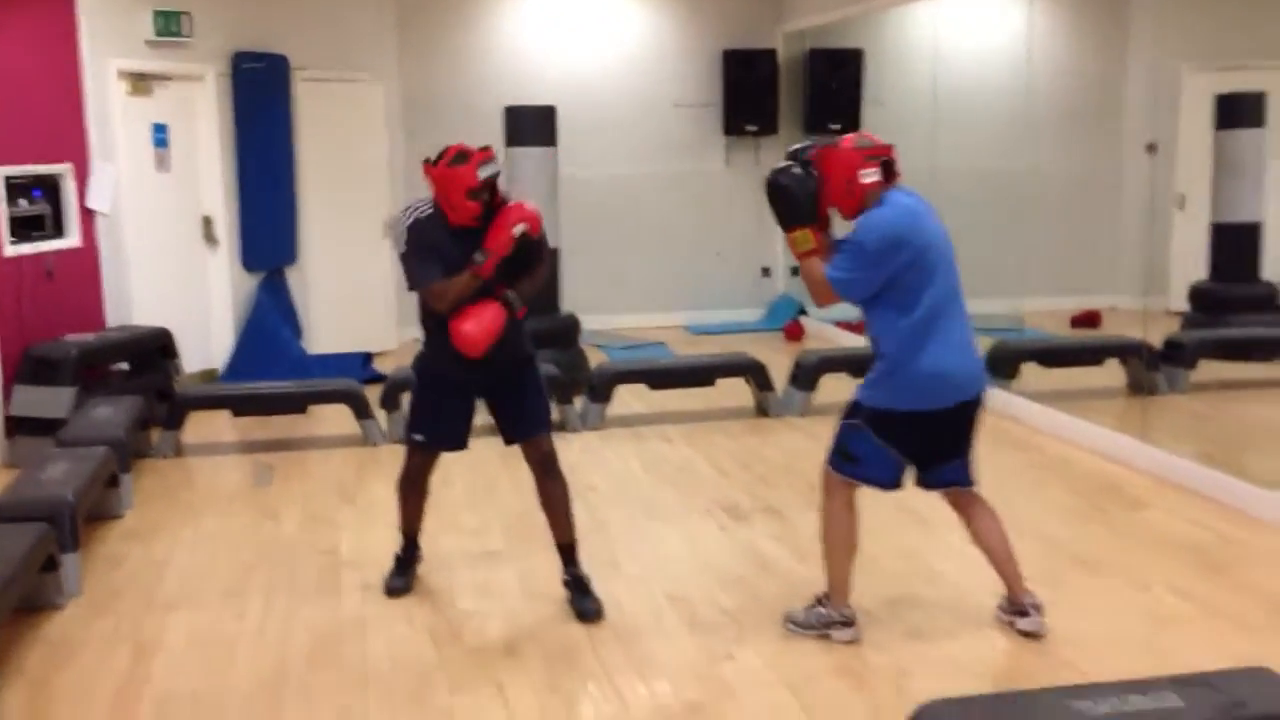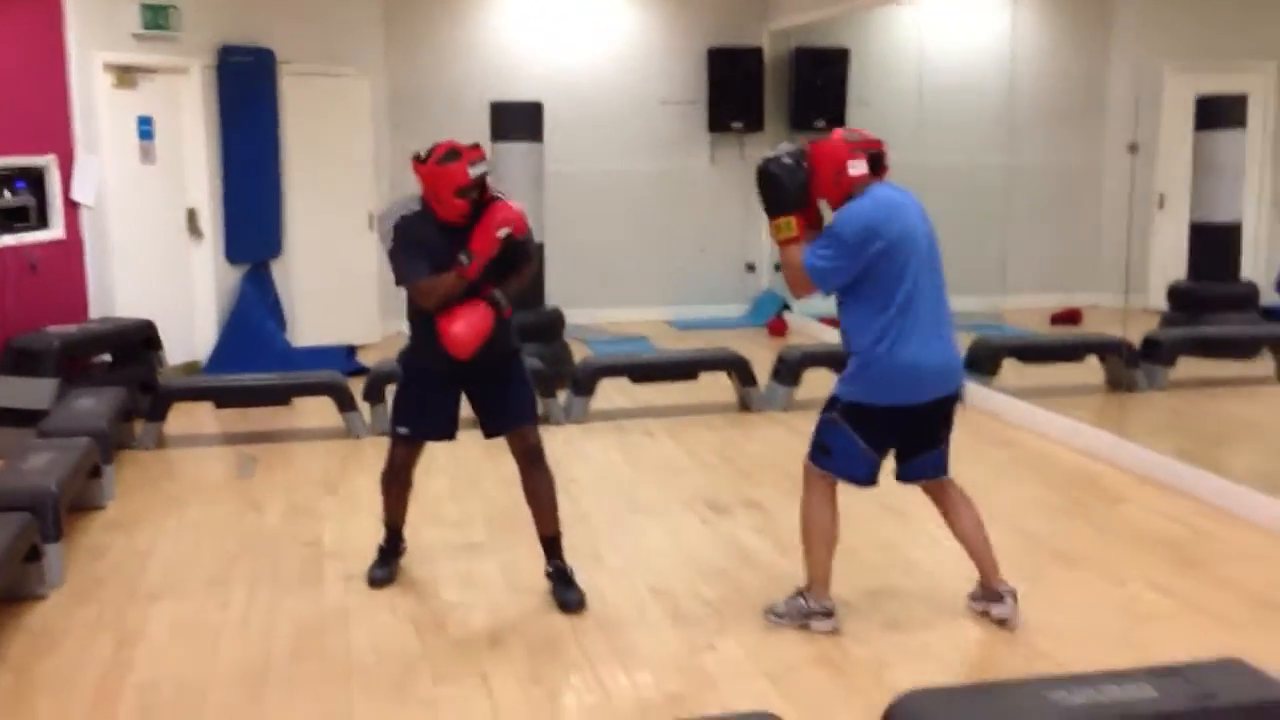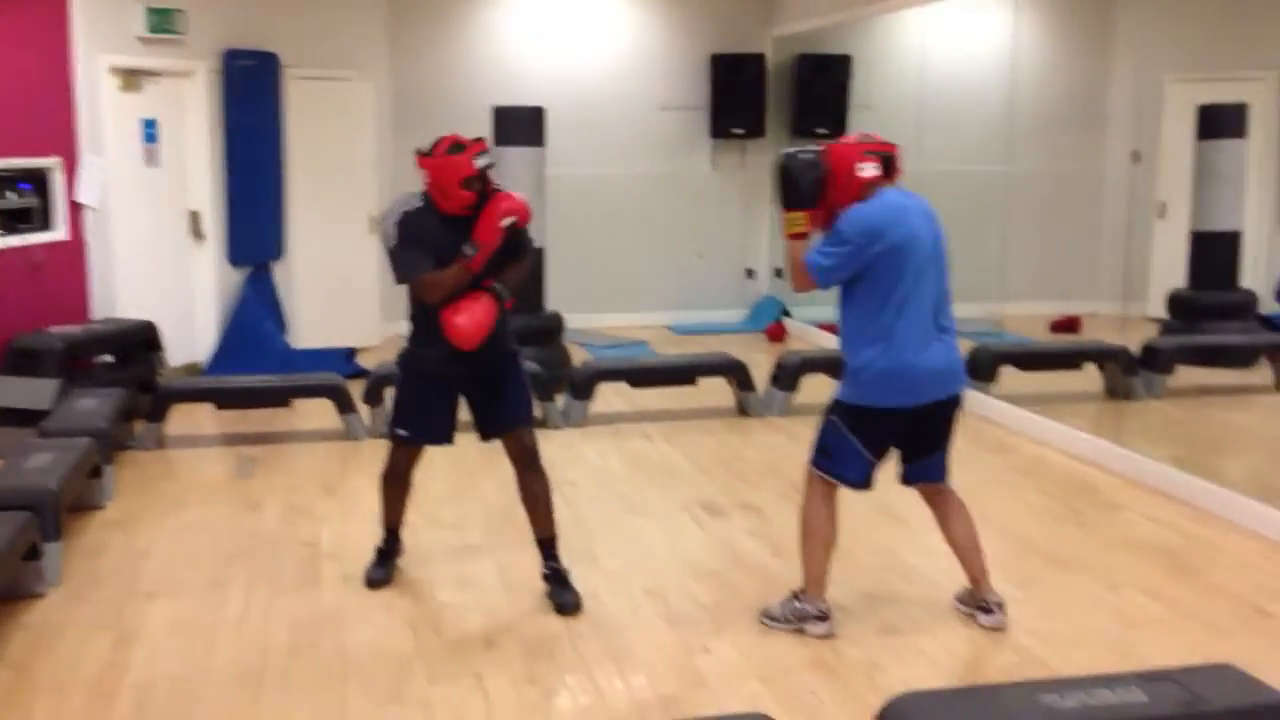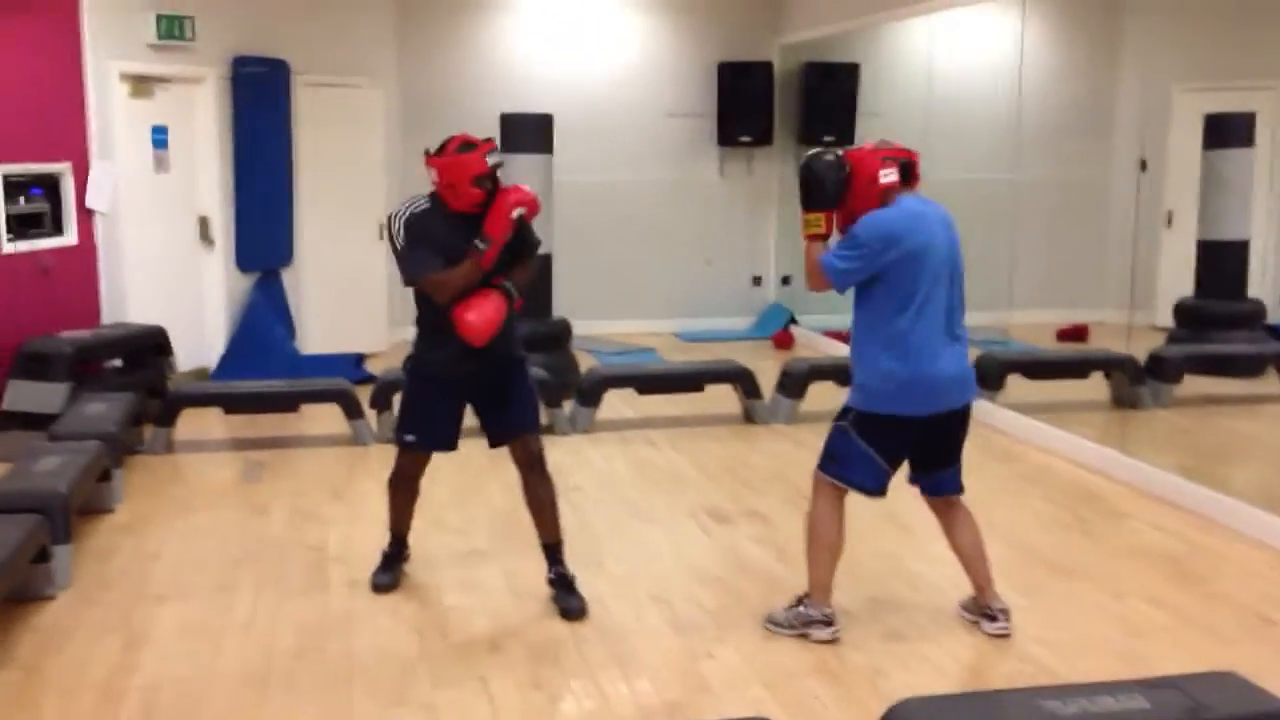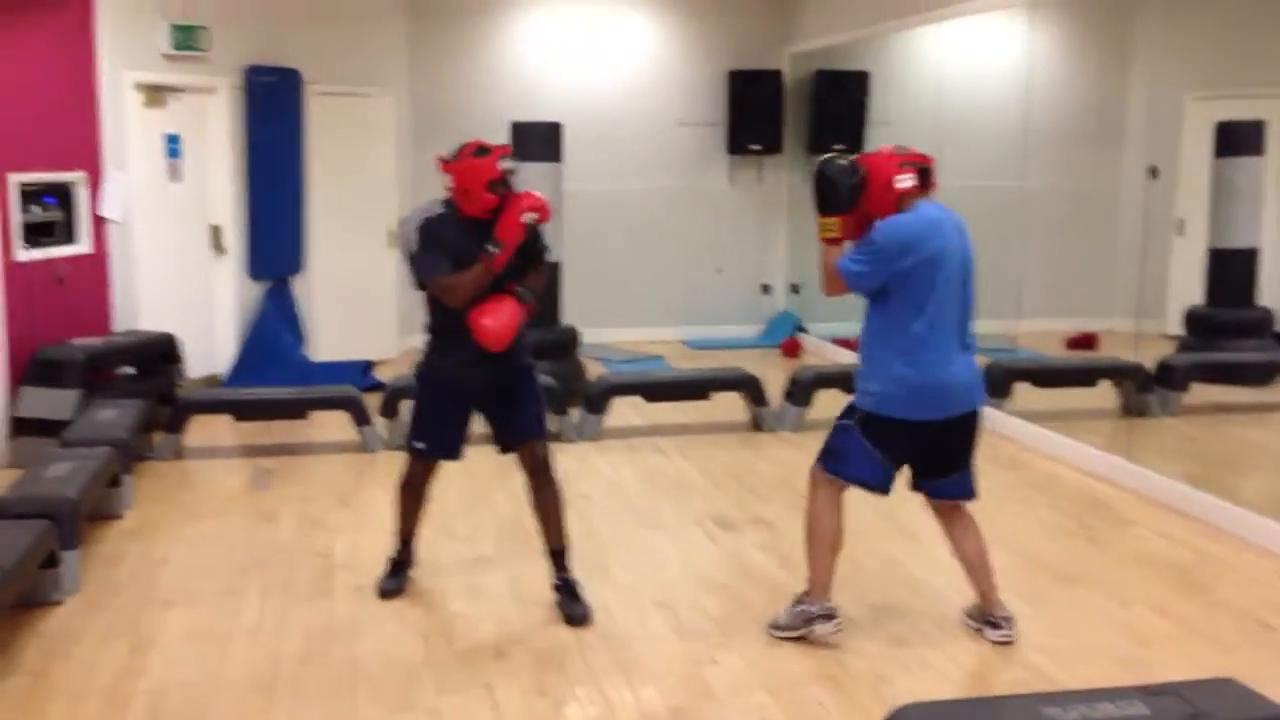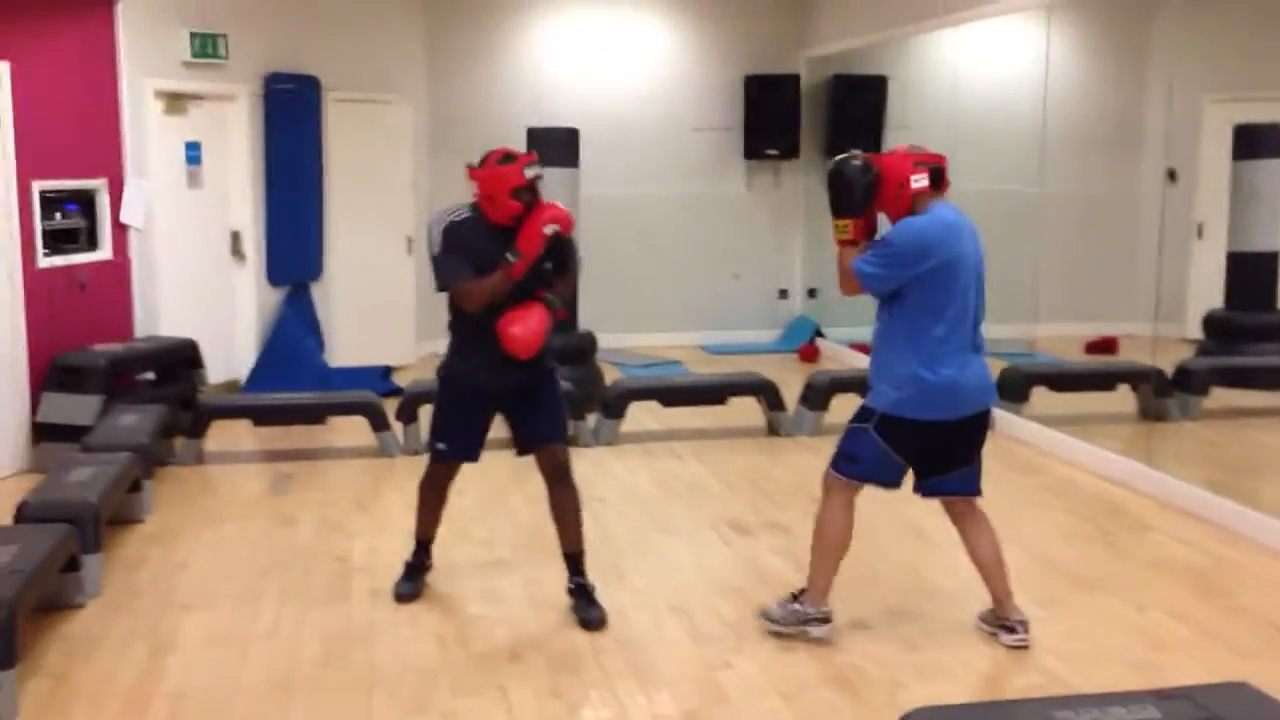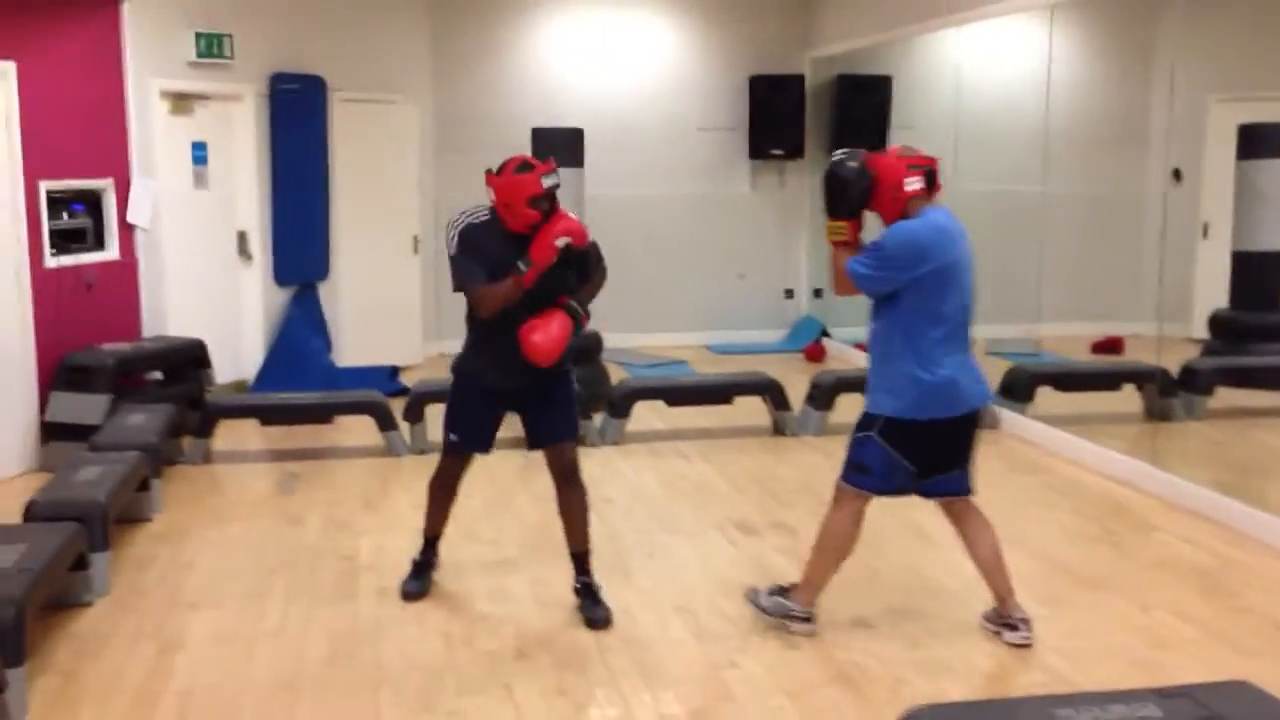
dt=0.1s
person 1, frame 1
left shoulder: (883, 226)
right shoulder: (910, 208)
left elbow: (824, 292)
right elbow: (845, 264)
left wrist: (798, 226)
right wrist: (813, 217)
left hip: (905, 385)
right hip: (959, 379)
left knee: (839, 483)
right knee: (960, 492)
left ankle: (837, 610)
right ankle: (1022, 602)
person 1, frame 2
left shoulder: (862, 217)
right shoulder: (900, 203)
left elbow: (801, 282)
right elbow: (829, 257)
left wrist: (783, 216)
right wrist: (803, 213)
left hip: (882, 379)
right hip: (937, 374)
left knee: (819, 477)
right knee: (937, 482)
left ankle: (817, 601)
right ankle: (996, 589)
person 1, frame 3
left shoulder: (867, 218)
right shoulder: (918, 211)
left elbow: (803, 278)
left wrist: (798, 211)
right wrist: (824, 213)
left hip: (879, 384)
right hip: (938, 377)
left knee: (821, 483)
right knee: (934, 488)
left ankle: (812, 604)
right ankle: (985, 597)
person 1, frame 4
left shoulder: (885, 225)
right shoulder: (937, 219)
left elbow: (818, 278)
left wrist: (816, 214)
right wrist: (843, 219)
left hip: (892, 391)
right hip: (949, 388)
left knee: (828, 487)
right knee: (944, 498)
left ankle: (817, 609)
right ankle: (990, 604)
person 1, frame 5
left shoulder: (902, 231)
right shoulder: (948, 225)
left elbow: (836, 283)
left wrist: (834, 217)
right wrist: (854, 220)
left hip: (896, 396)
right hip: (955, 393)
left knee: (826, 482)
right knee: (949, 505)
left ankle: (816, 605)
right ankle: (993, 612)
person 1, frame 6
left shoulder: (918, 233)
right shoulder: (957, 226)
left elbow: (851, 283)
right elbow: (882, 269)
left wrist: (846, 219)
right wrist: (861, 219)
left hip: (911, 396)
right hip: (966, 394)
left knee: (840, 486)
right knee: (961, 503)
left ankle: (812, 605)
right ankle: (1007, 616)
person 1, frame 7
left shoulder: (913, 237)
right shoulder: (944, 227)
left elbow: (845, 281)
right elbow: (868, 269)
left wrist: (841, 221)
right wrist: (851, 219)
left hip: (911, 398)
right hip: (959, 393)
left knee: (851, 497)
right knee: (959, 504)
left ankle: (800, 602)
right ankle: (1011, 615)
person 2, frame 1
left shoulder: (510, 214)
right shoulder: (416, 227)
left elbow: (538, 268)
right elbow: (439, 301)
left wrist: (506, 302)
right wrist: (490, 255)
left hip: (508, 357)
right hip: (446, 364)
left knee: (543, 457)
right knee: (416, 465)
left ankle: (573, 574)
right ankle: (408, 553)
person 2, frame 2
left shoulder: (496, 211)
right shoulder: (405, 225)
left elbow: (525, 266)
right elbow: (426, 298)
left wrist: (492, 301)
right wrist: (474, 256)
left hip: (494, 351)
right hip: (431, 358)
left knee: (529, 449)
right knee: (400, 458)
left ankle: (556, 566)
right ankle: (392, 544)
person 2, frame 3
left shoulder: (496, 206)
right shoulder: (405, 221)
left elbow: (522, 259)
right elbow: (432, 291)
left wrist: (493, 294)
right wrist: (480, 245)
left hip: (492, 351)
right hip: (431, 359)
left knee: (525, 452)
right knee: (401, 459)
left ankle: (553, 568)
right ankle: (390, 545)
person 2, frame 4
left shoulder: (504, 205)
right shoulder: (412, 221)
left elbow: (528, 260)
right elbow: (441, 290)
left wrist: (502, 291)
right wrist: (490, 240)
left hip: (498, 356)
right hip: (437, 363)
left knee: (531, 457)
right knee: (409, 464)
left ankle: (558, 572)
right ankle: (396, 550)
person 2, frame 5
left shoulder: (518, 215)
right shoulder: (426, 227)
left elbow: (538, 266)
right elbow: (454, 295)
left wrist: (516, 298)
right wrist: (502, 246)
left hip: (508, 363)
right hip: (448, 370)
left knee: (538, 464)
right knee: (419, 468)
left ankle: (563, 578)
right ankle: (403, 555)
person 2, frame 6
left shoulder: (542, 223)
right shoulder: (451, 230)
left elbow: (568, 271)
right elbow: (471, 300)
left wrist: (546, 304)
right wrist: (521, 254)
left hip: (530, 368)
right hip: (470, 372)
left knee: (557, 467)
right knee: (440, 470)
left ankle: (579, 582)
right ankle: (419, 559)
person 2, frame 7
left shoulder: (564, 229)
right shoulder: (469, 233)
left elbow: (595, 274)
right elbow: (484, 305)
left wrist: (571, 310)
right wrist: (535, 263)
left hip: (546, 367)
right hip: (483, 370)
left knee: (566, 467)
right knee: (451, 466)
left ankle: (584, 581)
right ankle: (426, 559)
